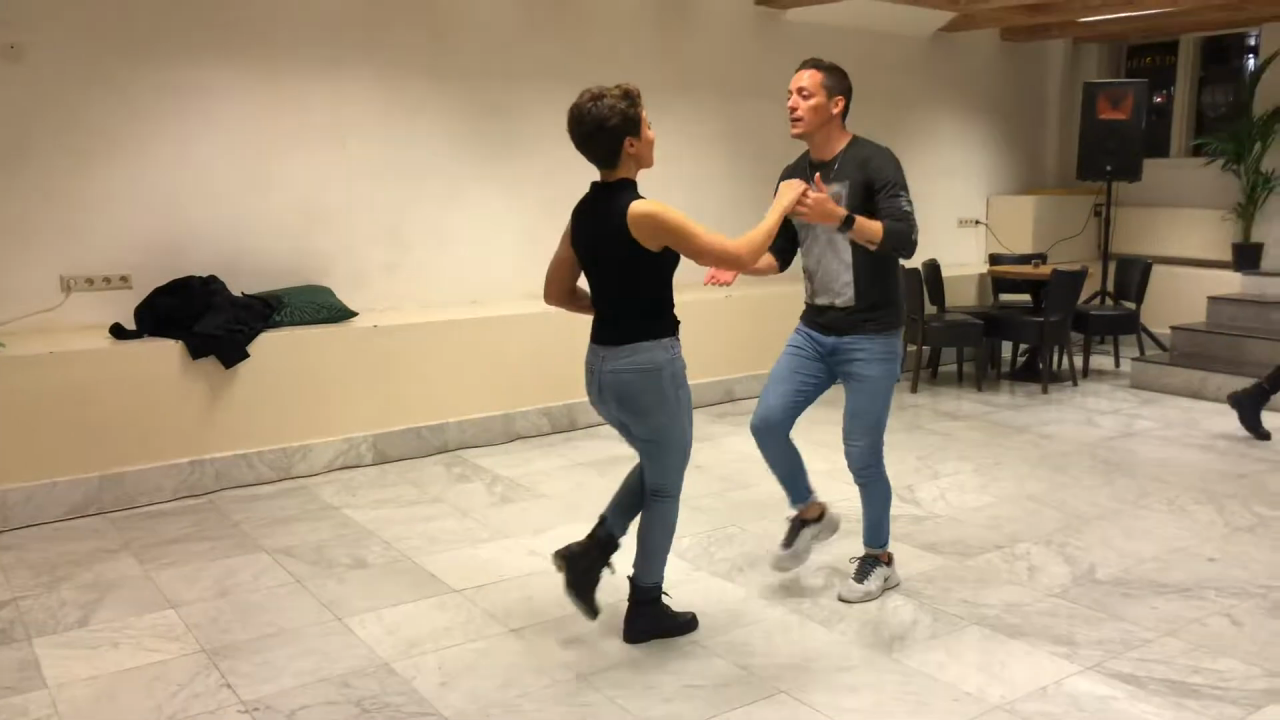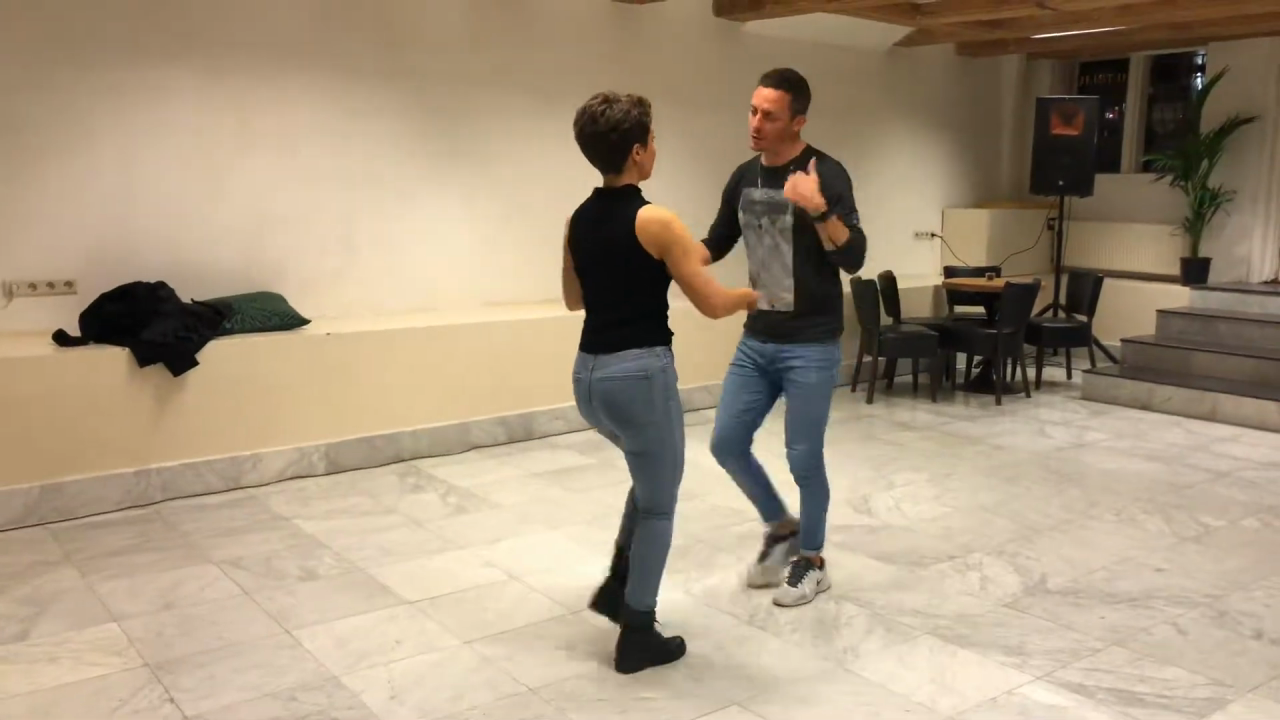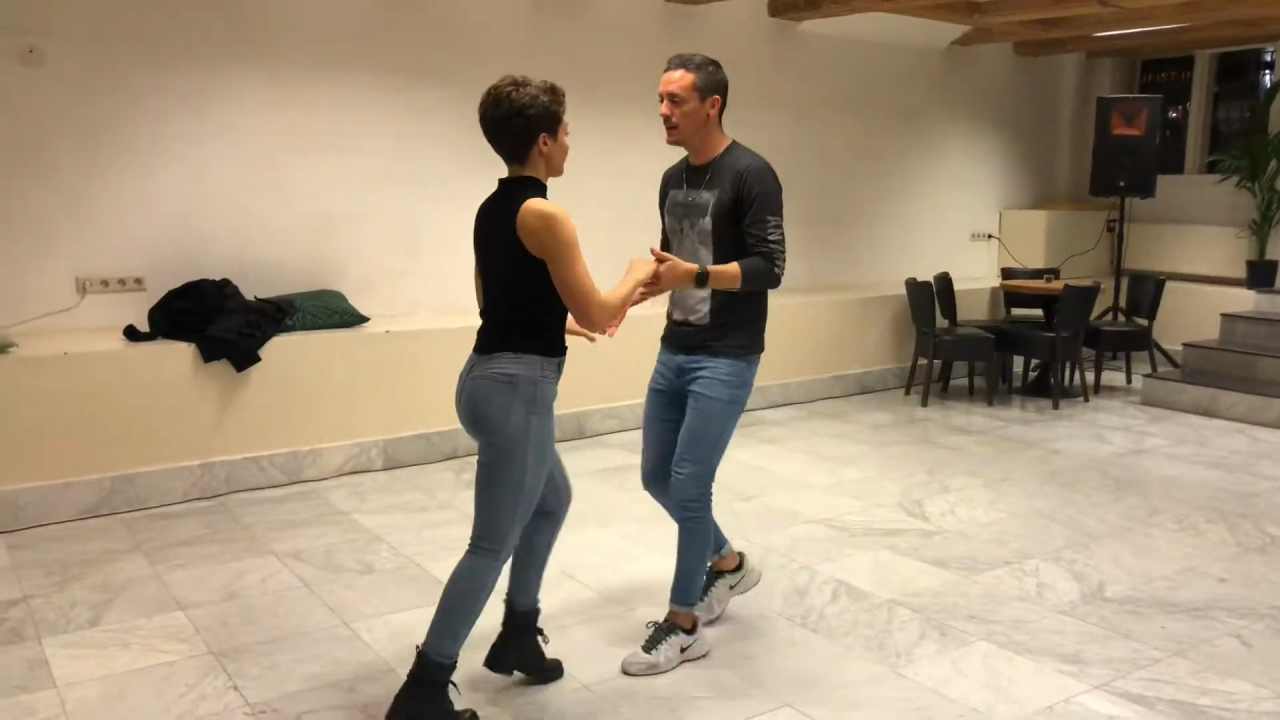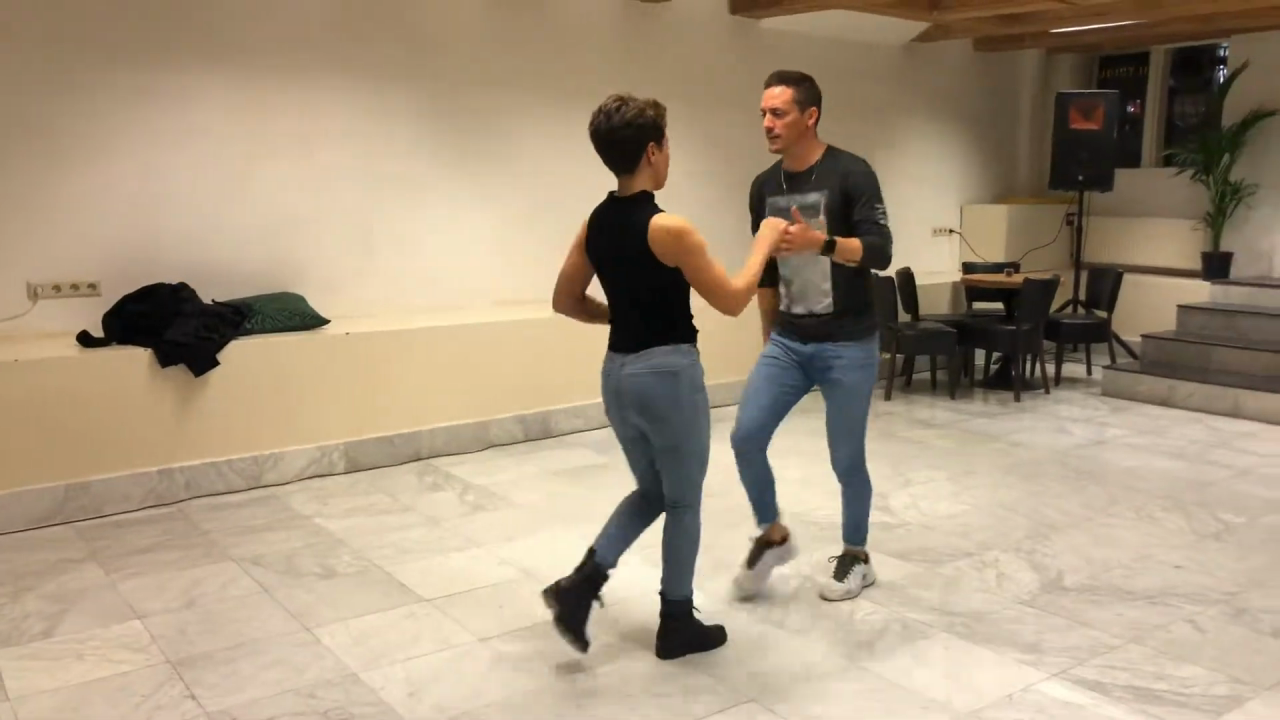
dt=1s
person 1, frame 1
left shoulder: (584, 213)
right shoulder: (644, 215)
left elbow: (556, 291)
right elbow: (739, 256)
right wrist: (783, 204)
left hip: (603, 365)
right hip: (649, 367)
left knee: (656, 465)
right knee: (665, 487)
left ankle: (589, 553)
right ankle: (644, 608)
person 1, frame 2
left shoulder: (579, 220)
right shoulder: (655, 222)
right elbow: (713, 306)
right wrist: (746, 295)
left hip: (589, 373)
right hip: (641, 374)
left knee: (652, 478)
right knee: (659, 498)
left ankle: (621, 583)
right ankle: (637, 637)
person 1, frame 3
left shoulder: (492, 210)
right shoulder: (543, 215)
right elbow: (596, 316)
left wrist: (557, 317)
right wrist: (637, 274)
left hip: (491, 376)
right hip: (517, 389)
left knee: (551, 501)
right knee: (493, 542)
left ankle: (518, 633)
person 1, frame 4
left shoulder: (596, 223)
right shoulder: (668, 229)
left elbow: (565, 301)
right elbow: (732, 302)
right wrist: (765, 243)
left hip: (618, 373)
right hip: (668, 374)
left knee: (653, 491)
right knee: (683, 500)
left ankle: (581, 583)
right ankle: (676, 623)
person 2, frame 1
left shoulder: (875, 163)
right shoulder: (791, 177)
left elbow: (904, 241)
right elbow: (782, 254)
left wrist: (839, 217)
right wrist: (741, 266)
left hip: (872, 337)
right hip: (814, 332)
left knee: (862, 455)
right knee: (767, 423)
left ankle: (878, 558)
right ankle: (809, 514)
person 2, frame 2
left shoulder: (829, 175)
right shoulder: (743, 178)
left elbow: (853, 259)
right elbow: (717, 243)
left wrist: (817, 210)
left hip: (811, 345)
right hip: (757, 339)
left knee: (803, 458)
right knee: (726, 444)
left ankle: (810, 559)
right ankle: (781, 528)
person 2, frame 3
left shoulder: (751, 174)
right shoulder: (673, 180)
left elbow: (770, 269)
left wrist: (695, 275)
right wrist: (624, 299)
left hip: (726, 360)
right hip: (675, 352)
left knee: (689, 486)
right knee: (656, 476)
left ankle: (683, 624)
right ankle: (727, 562)
person 2, frame 4
left shoulder: (851, 174)
right shoulder: (763, 187)
left elbow: (880, 253)
left wrist: (820, 242)
right wrist: (767, 338)
left hip: (850, 344)
right hip: (787, 342)
left knee: (846, 457)
right knee: (745, 436)
left ankle: (855, 557)
right ankle: (771, 536)
